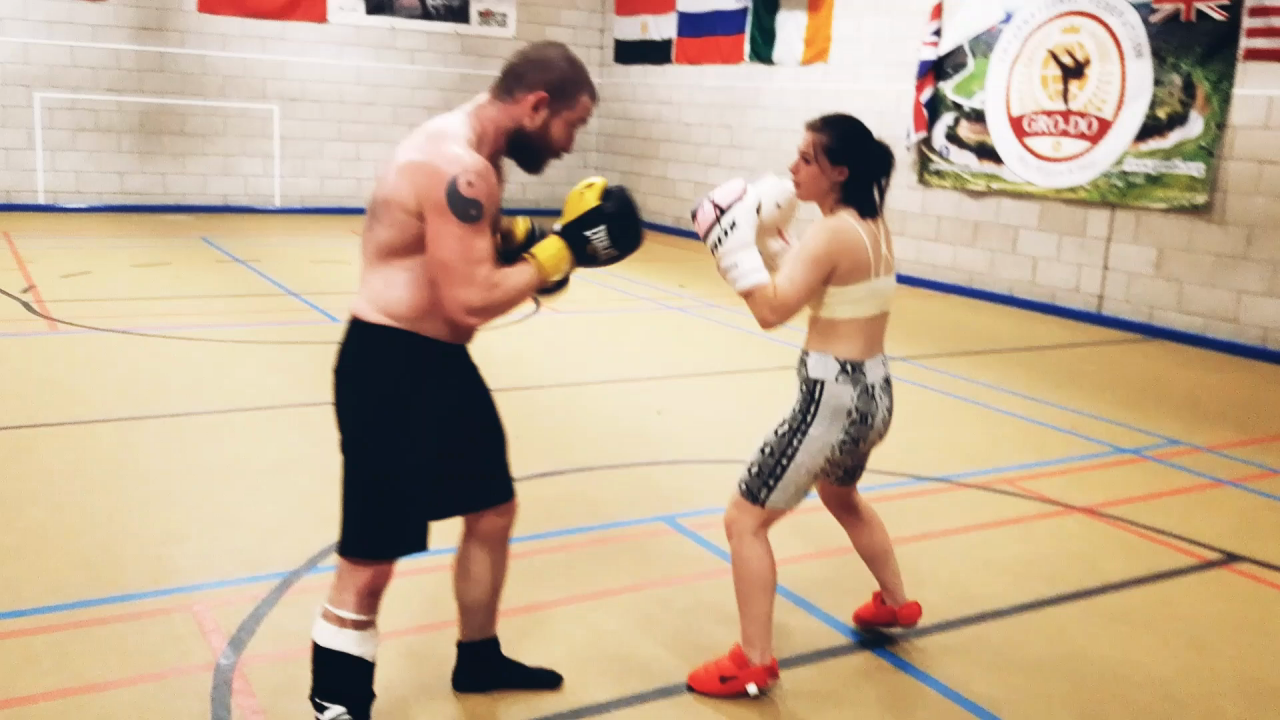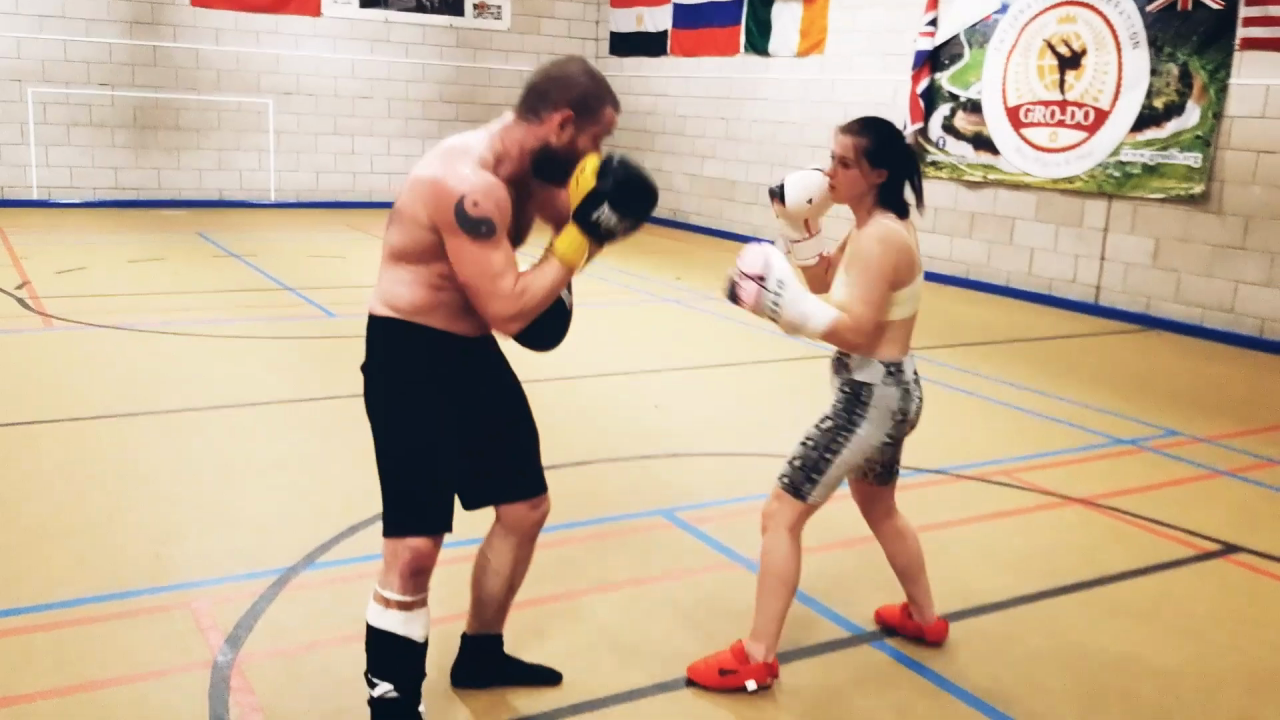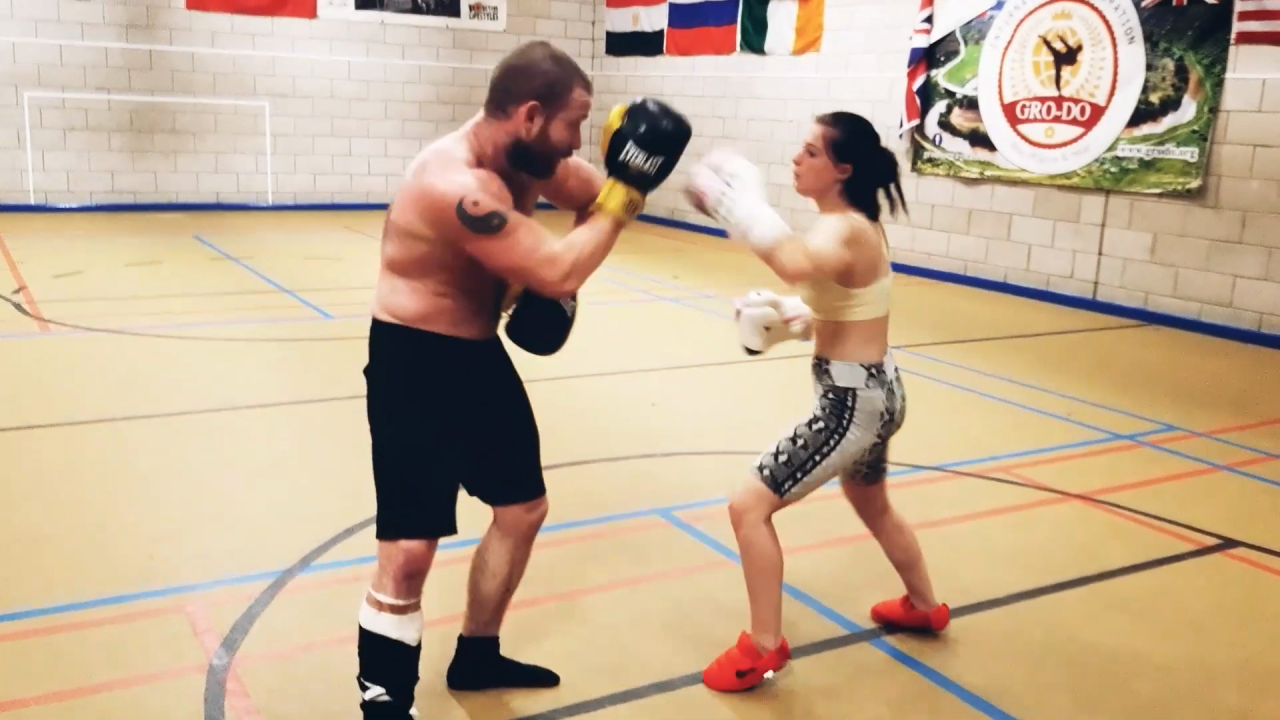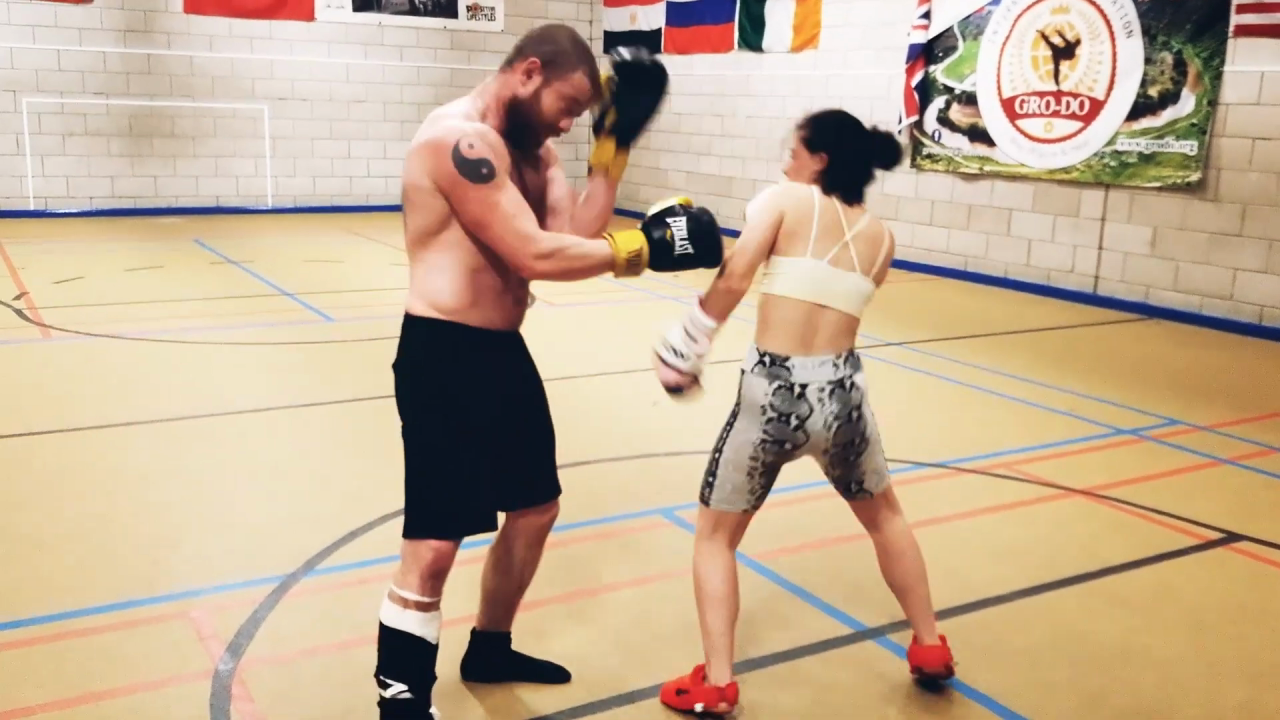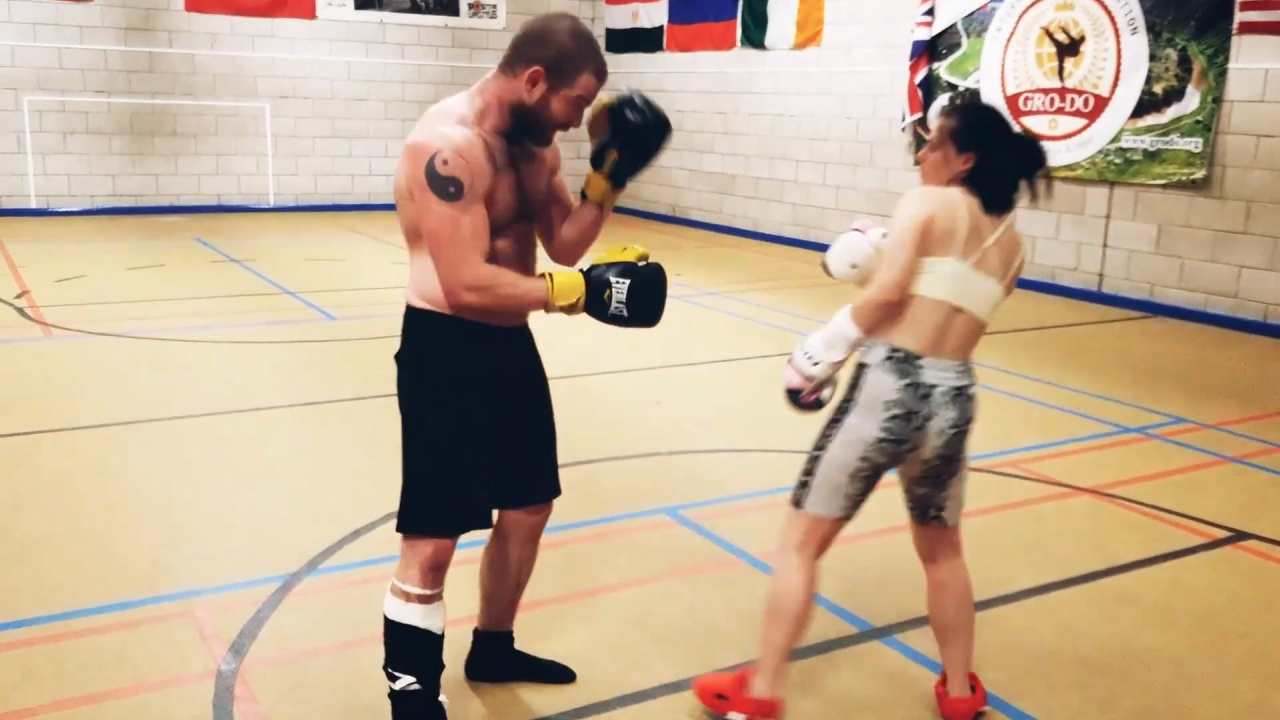
dt=0.4s
person 1, frame 1
left shoulder: (481, 148)
right shoulder: (456, 165)
right elbow: (469, 304)
left wrist: (526, 259)
right wrist: (561, 250)
left hip: (442, 362)
right hip: (387, 366)
left knee: (493, 515)
right knee: (371, 563)
left ankle: (478, 658)
person 1, frame 2
left shoulder: (531, 162)
right shoulder: (468, 184)
left elbow: (566, 219)
right elbow: (507, 311)
left wrist: (582, 227)
right wrist: (589, 230)
left hip: (474, 353)
right hip: (411, 359)
left knee: (524, 508)
right knee: (415, 546)
left ankle: (481, 655)
person 1, frame 3
left shoulder: (523, 155)
right shoulder: (456, 186)
left elbow: (589, 193)
right elbow: (560, 271)
left wrist: (560, 277)
right wrist: (626, 187)
left hip: (481, 353)
right hip: (413, 364)
left knee: (523, 510)
right knee: (409, 550)
left ankle: (476, 655)
person 1, frame 4
left shoulder: (528, 148)
right shoulder: (462, 139)
left elbow: (585, 230)
right elbow: (534, 256)
left wrist: (614, 144)
right wrist: (645, 246)
left hip: (505, 351)
right hip: (444, 356)
left knee: (534, 511)
right knee: (431, 547)
left ankle: (490, 649)
person 1, frame 5
left shoulder: (535, 144)
right shoulder: (450, 144)
left elbow: (559, 240)
right elbow: (466, 282)
left wrist: (609, 174)
right wrist: (588, 288)
left hip: (512, 346)
right hip: (446, 353)
left knee: (528, 510)
right knee: (431, 542)
left ankle: (493, 648)
person 2, frame 1
left shoulder: (829, 233)
right shoulder: (873, 226)
left elbow: (771, 311)
left wrist: (731, 241)
right wrist: (773, 239)
left hip: (833, 398)
right hip: (873, 392)
left knee: (744, 522)
right knee: (842, 497)
left ankle: (754, 664)
right ankle: (896, 602)
person 2, frame 2
left shoulder: (882, 240)
right shoulder: (866, 227)
left elbow: (847, 333)
right elbow: (816, 280)
left wrist: (777, 295)
right wrist: (805, 233)
left hip: (870, 396)
right hip: (881, 394)
left knee: (780, 515)
right knee: (878, 507)
left ankle: (756, 656)
right ankle: (923, 616)
person 2, frame 3
left shoulder: (841, 234)
right shoulder: (857, 224)
left elbow: (793, 267)
left wrist: (741, 203)
right wrist: (789, 316)
left hip: (854, 403)
right hip: (876, 392)
left knee: (748, 508)
right knee: (869, 503)
left ankle: (764, 643)
right ankle: (921, 604)
person 2, frame 4
left shoulder: (784, 200)
right shoulder: (880, 239)
left elbow: (727, 288)
left wrist: (682, 344)
left hip: (770, 395)
right hip: (841, 395)
left knee: (715, 537)
right knee: (884, 516)
right ankle: (928, 647)
person 2, frame 5
left shoulder: (929, 204)
right shoulder: (1012, 244)
left elbow: (886, 294)
left wrist: (820, 352)
left hip: (887, 395)
right hip: (950, 405)
left knee: (800, 544)
right knee: (942, 549)
